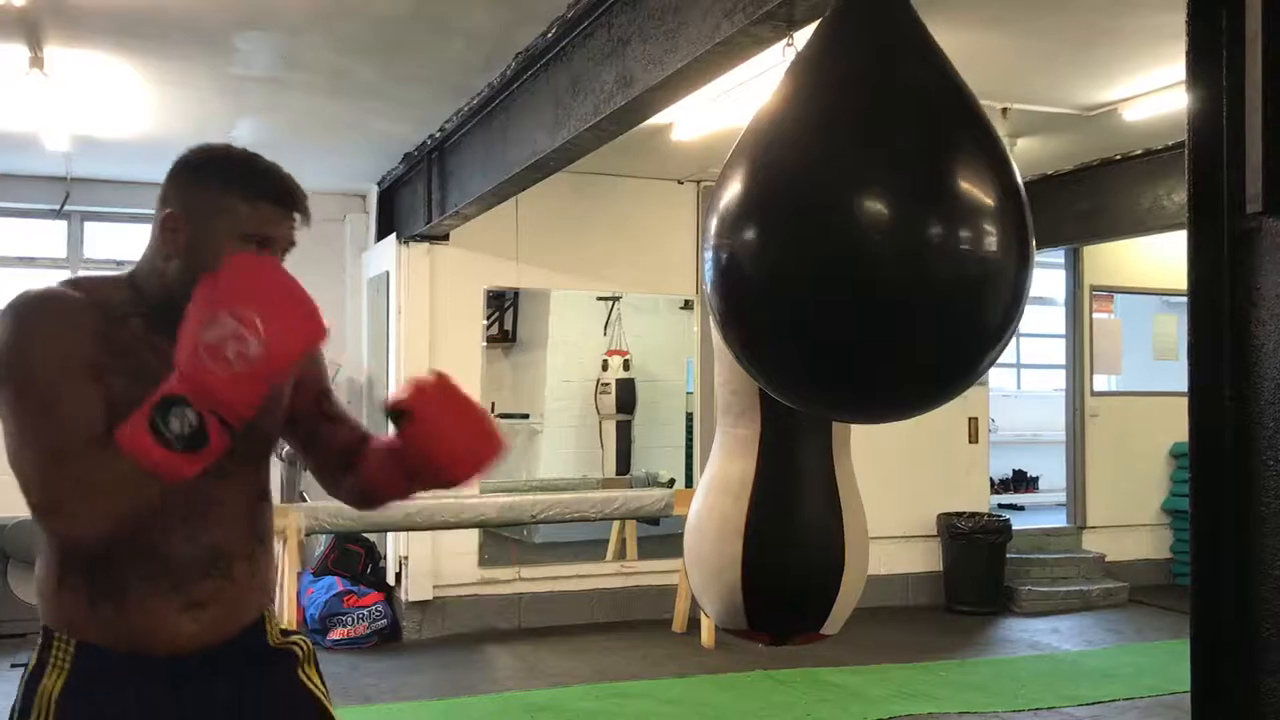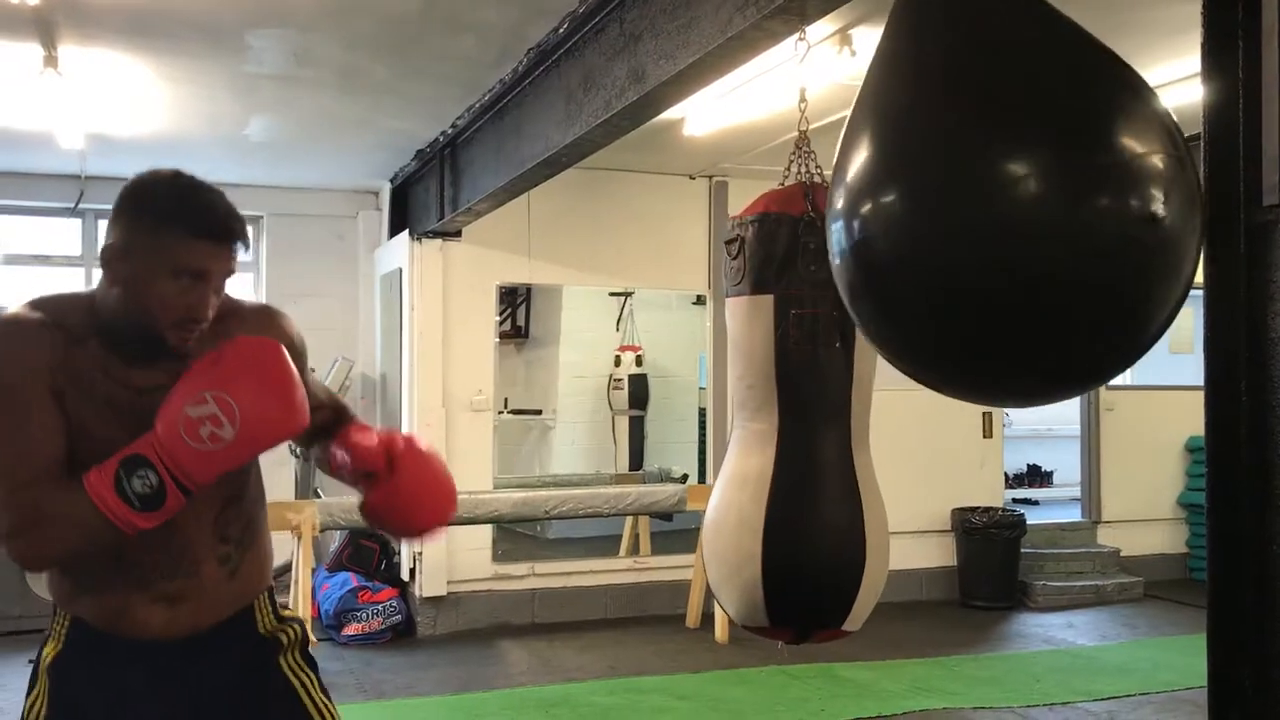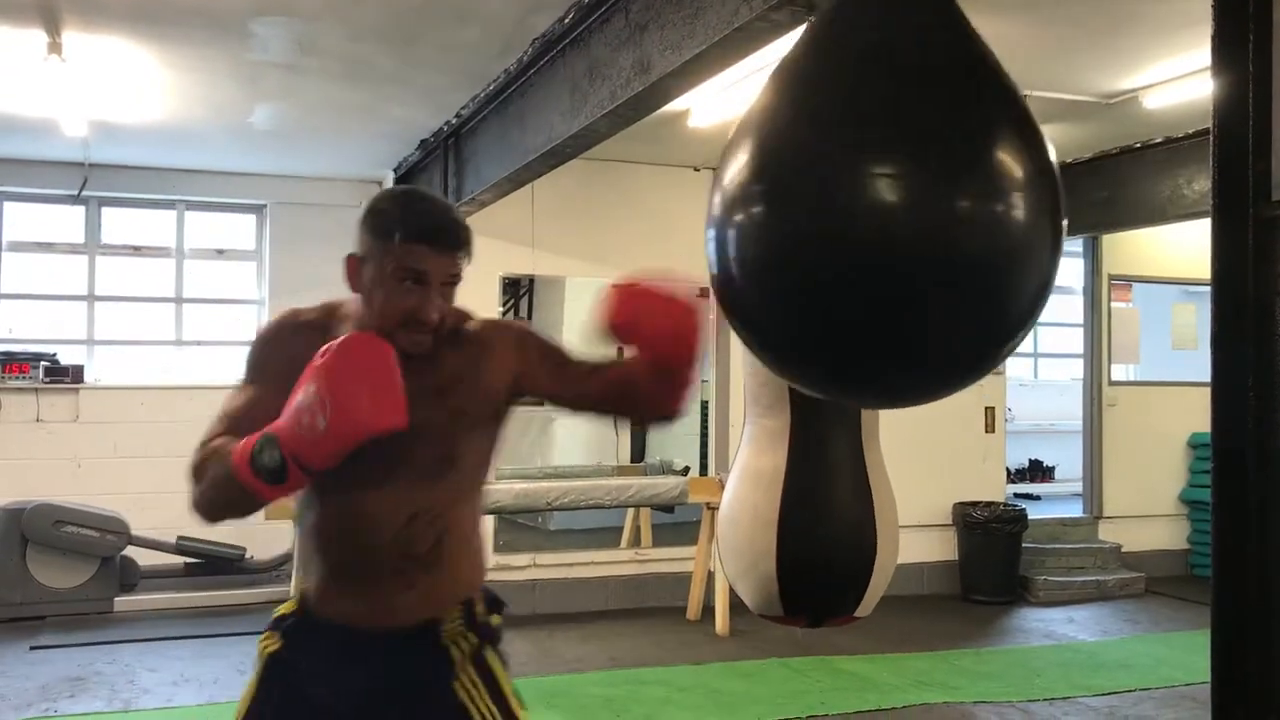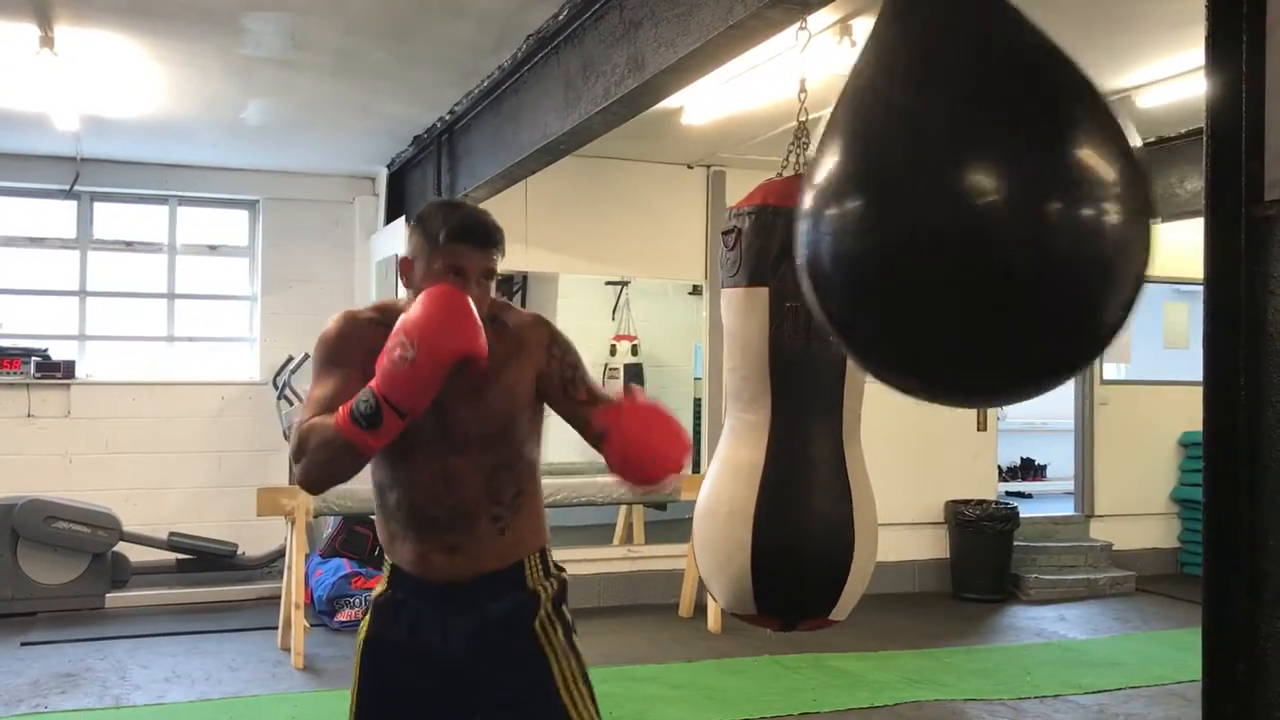
dt=0.7s
person 1, frame 1
left shoulder: (276, 339)
right shoulder: (52, 324)
left elbow: (352, 474)
right elbow: (71, 515)
left wrist: (418, 451)
right wrist: (201, 400)
left hip: (249, 662)
person 1, frame 2
left shoulder: (259, 337)
left elbow: (325, 426)
left wrist: (376, 456)
right wrist: (167, 459)
left hip: (243, 648)
right hip: (96, 663)
person 1, frame 3
left shoulder: (494, 353)
right shoulder: (294, 342)
left elbow: (636, 396)
right elbow: (208, 495)
left wrist: (662, 355)
right wrist: (291, 442)
left hip: (435, 647)
right hip: (313, 639)
person 1, frame 4
left shoulder: (529, 339)
right shoulder: (357, 336)
left elbow: (601, 417)
right elbow: (311, 468)
left wrist: (636, 436)
right wrist: (394, 390)
left hip: (514, 598)
right hip: (408, 601)
